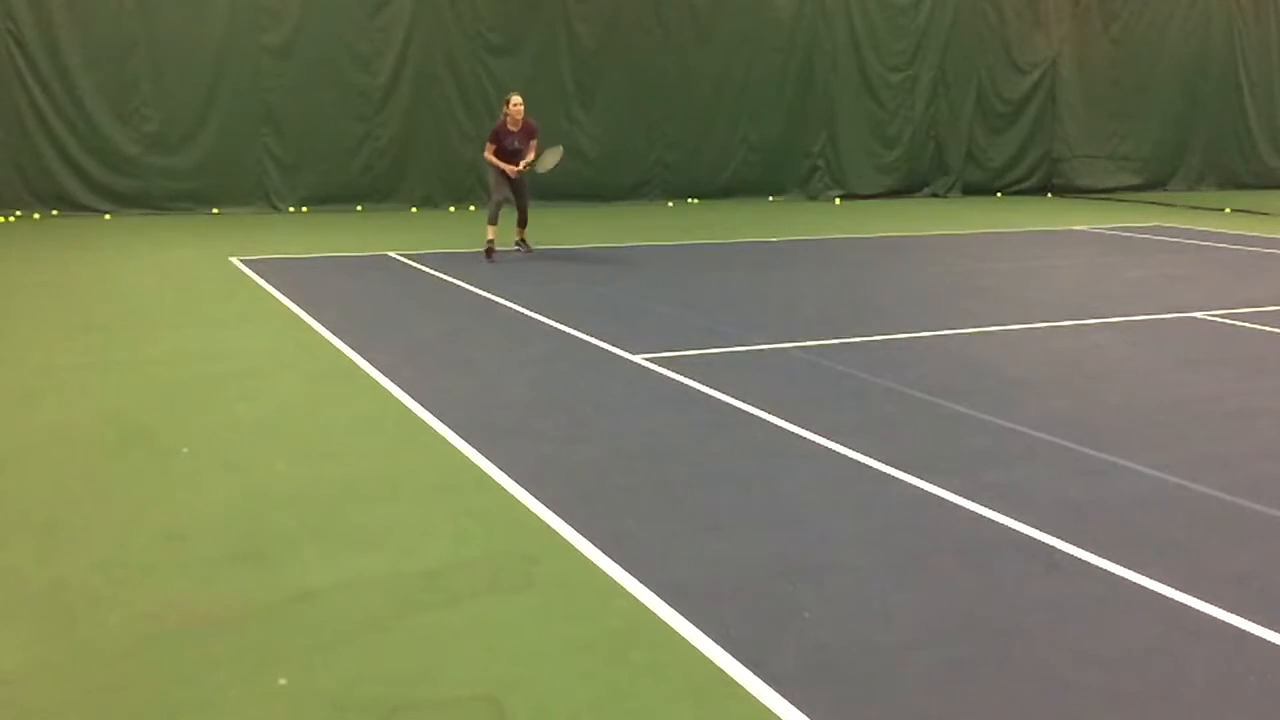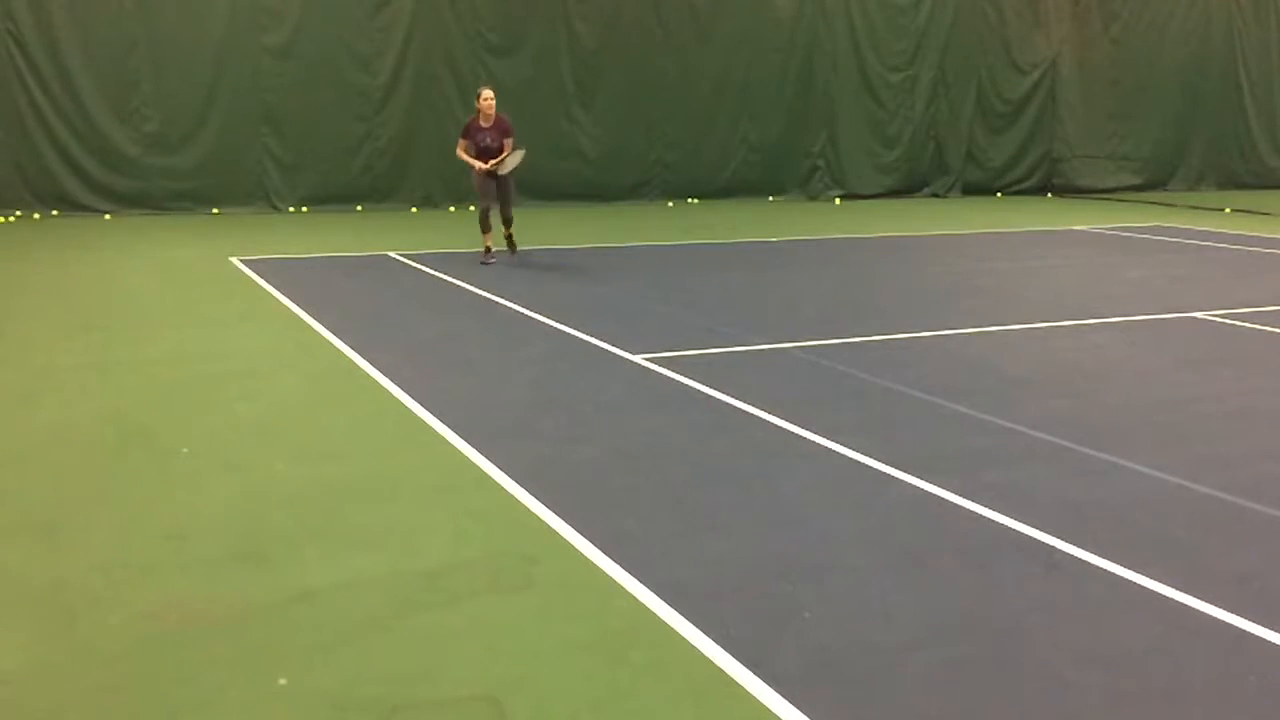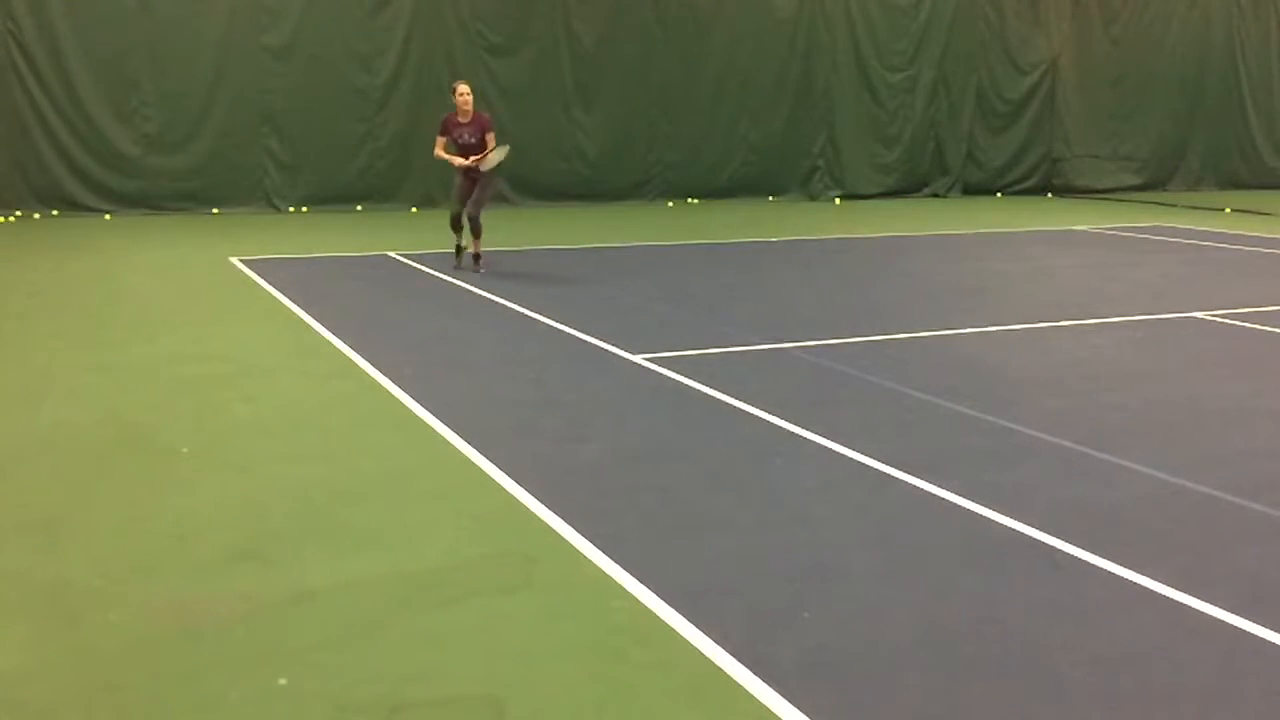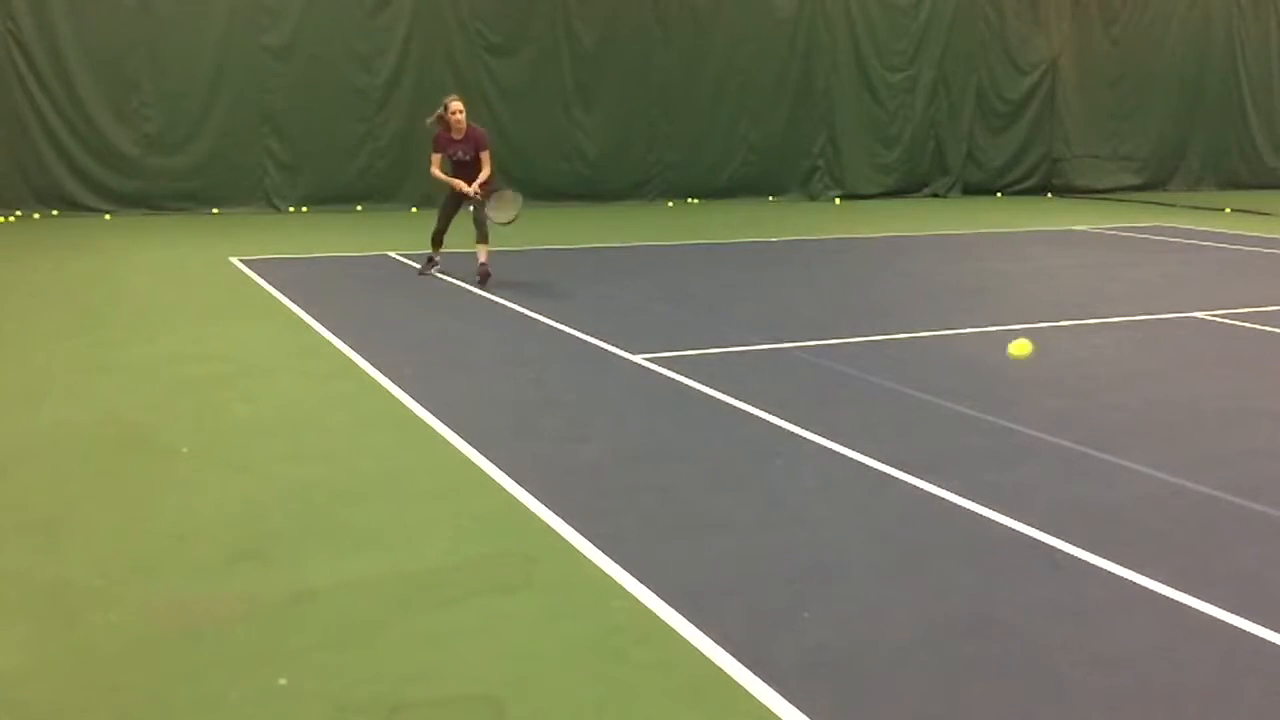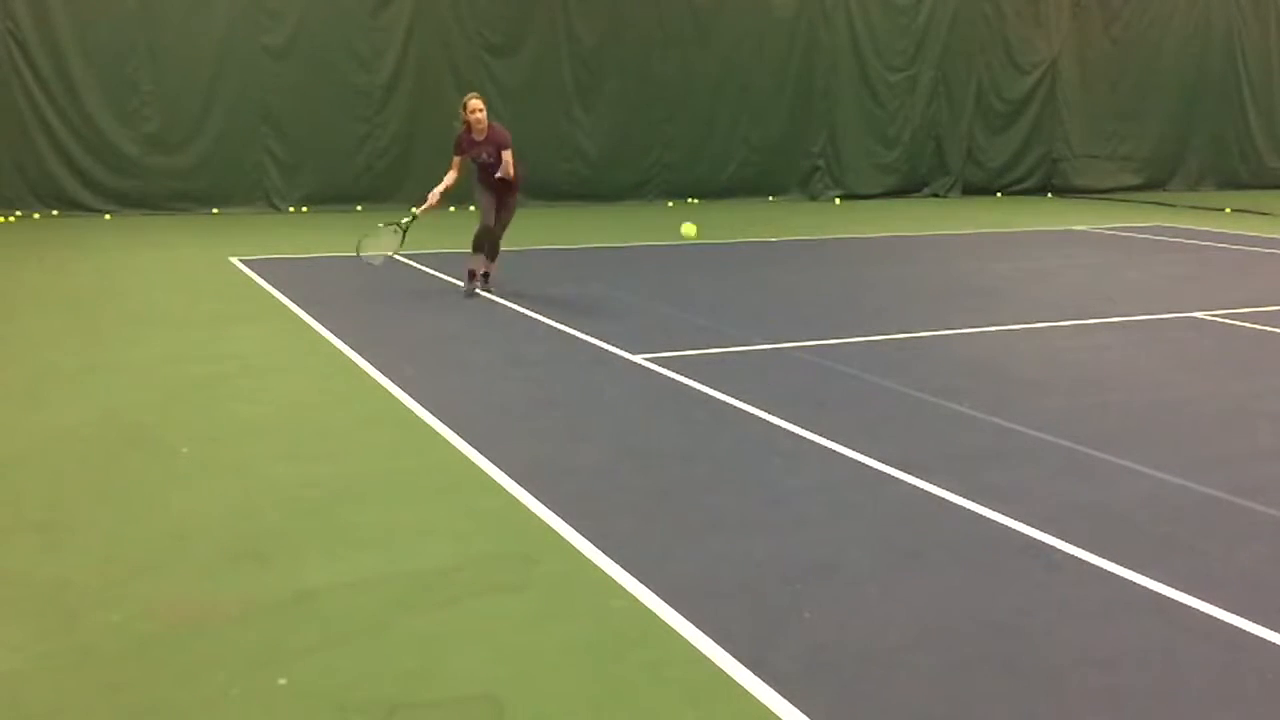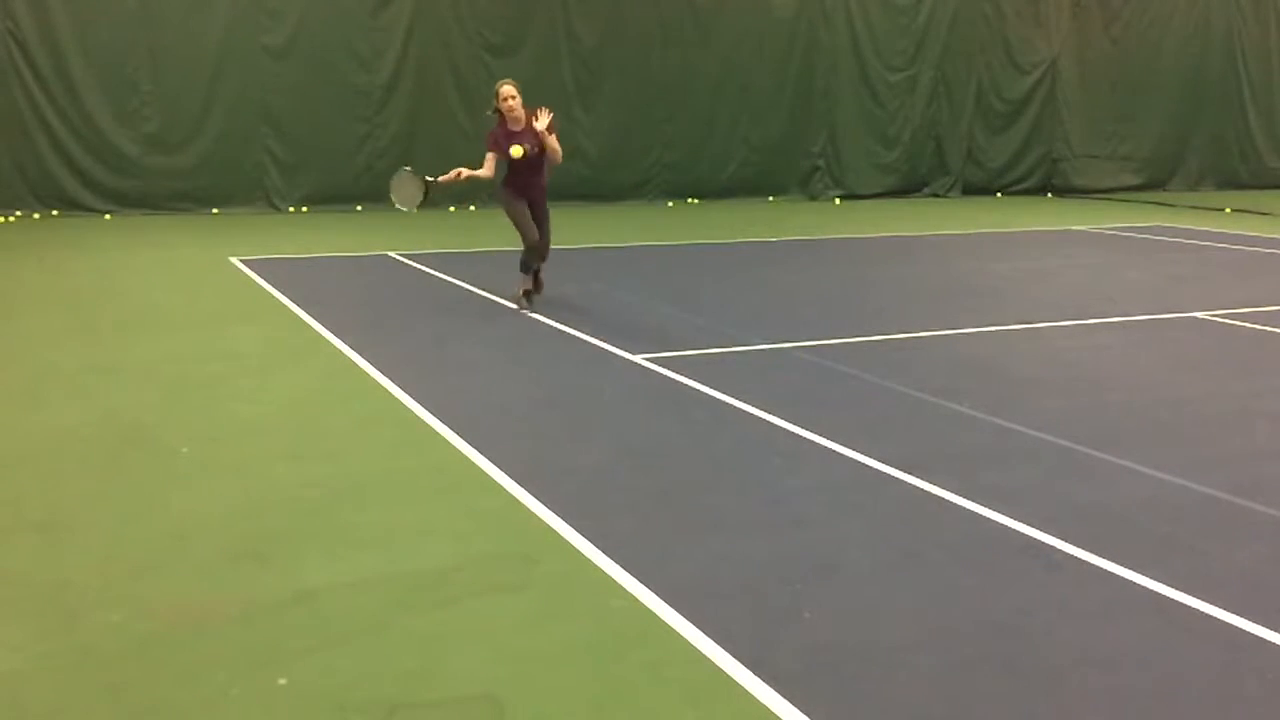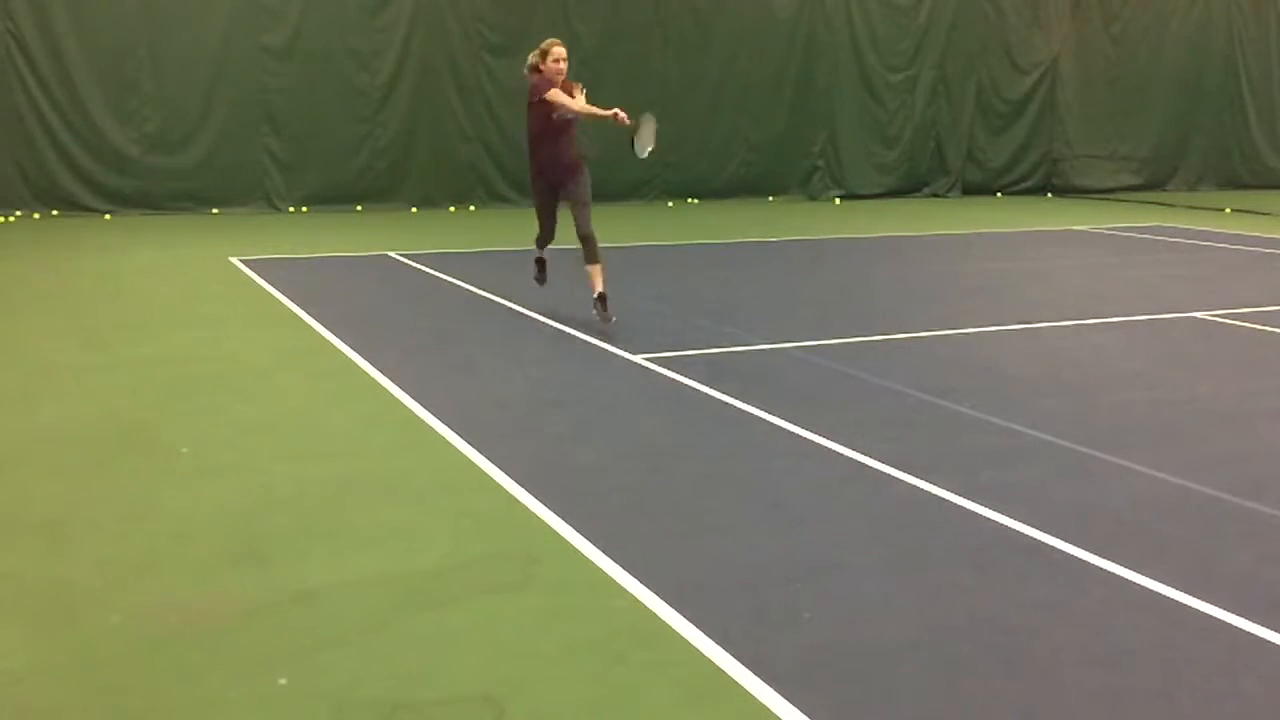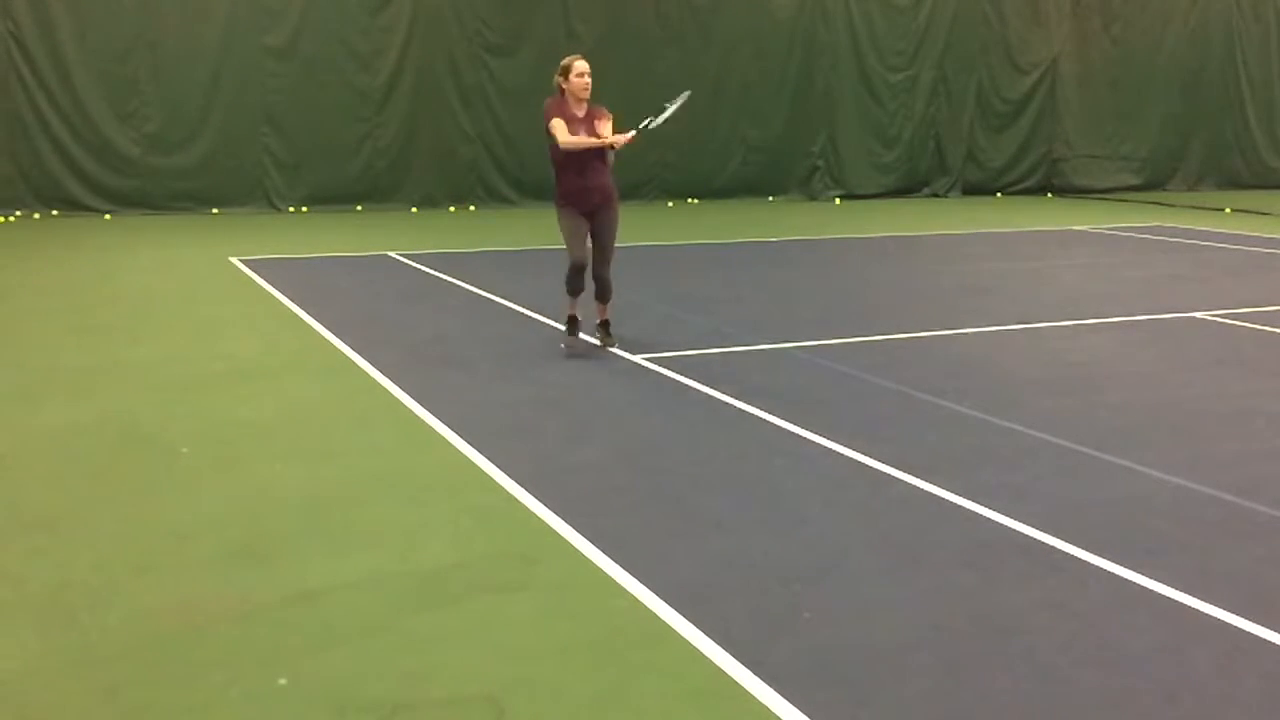
dt=0.3s
person 1, frame 1
left shoulder: (530, 127)
right shoulder: (498, 129)
left elbow: (531, 151)
right elbow: (487, 154)
left wrist: (525, 163)
right wrist: (505, 167)
left hip: (516, 169)
right hip: (498, 168)
left knee: (522, 206)
right knee: (497, 199)
left ankle: (520, 239)
right ankle: (490, 243)
person 1, frame 2
left shoulder: (504, 123)
right shoulder: (471, 125)
left elbow: (507, 153)
right elbow: (460, 150)
left wrist: (495, 162)
right wrist: (474, 162)
right hip: (480, 171)
left knee: (506, 212)
right knee: (484, 207)
left ankle: (508, 234)
right ankle: (488, 248)
person 1, frame 3
left shoulder: (483, 120)
right shoulder: (447, 122)
left elbow: (492, 148)
right elbow: (437, 151)
left wrist: (478, 158)
right wrist: (452, 158)
left hip: (483, 173)
right hip: (463, 173)
left knee: (472, 213)
right knee: (455, 214)
left ankle: (477, 254)
right ankle: (459, 246)
person 1, frame 4
left shoulder: (478, 134)
right shoulder: (440, 137)
left elbow: (487, 168)
right elbow: (434, 169)
left wrist: (475, 184)
right wrist: (455, 182)
left hip: (479, 184)
right hip: (457, 185)
left knee: (479, 216)
right knee: (441, 226)
left ankle: (483, 266)
right ankle: (434, 259)
person 1, frame 5
left shoulder: (500, 133)
right shoulder: (462, 139)
left elbow: (509, 172)
right elbow: (454, 171)
left wrist: (505, 170)
right wrist: (438, 189)
left hip: (507, 188)
right hip: (484, 187)
left knee: (494, 236)
right knee: (487, 225)
left ankle: (485, 274)
right ankle: (472, 271)
person 1, frame 6
left shoulder: (540, 120)
right shoulder: (497, 131)
left elbow: (557, 159)
right elbow: (488, 172)
left wrist: (543, 133)
right wrist: (468, 172)
left hip: (539, 191)
right hip: (514, 193)
left knee: (542, 249)
right knee: (532, 241)
left ankle: (534, 268)
right ankle: (525, 290)
person 1, frame 7
left shoulder: (570, 89)
right shoulder: (538, 86)
right elbow: (572, 107)
left wrist: (581, 106)
right wrist: (609, 113)
left hip: (574, 171)
right hip: (543, 174)
left knee: (585, 231)
right knee: (547, 232)
left ankle: (600, 296)
right ankle: (540, 255)
person 1, frame 8
left shoulder: (599, 113)
right shoulder: (555, 107)
left elbow: (607, 159)
right elbow: (564, 142)
left wrist: (610, 141)
right wrist: (608, 142)
left hip: (603, 201)
right hip: (571, 204)
left knee: (601, 269)
right knee: (577, 261)
left ankle: (603, 321)
right ankle: (572, 313)
